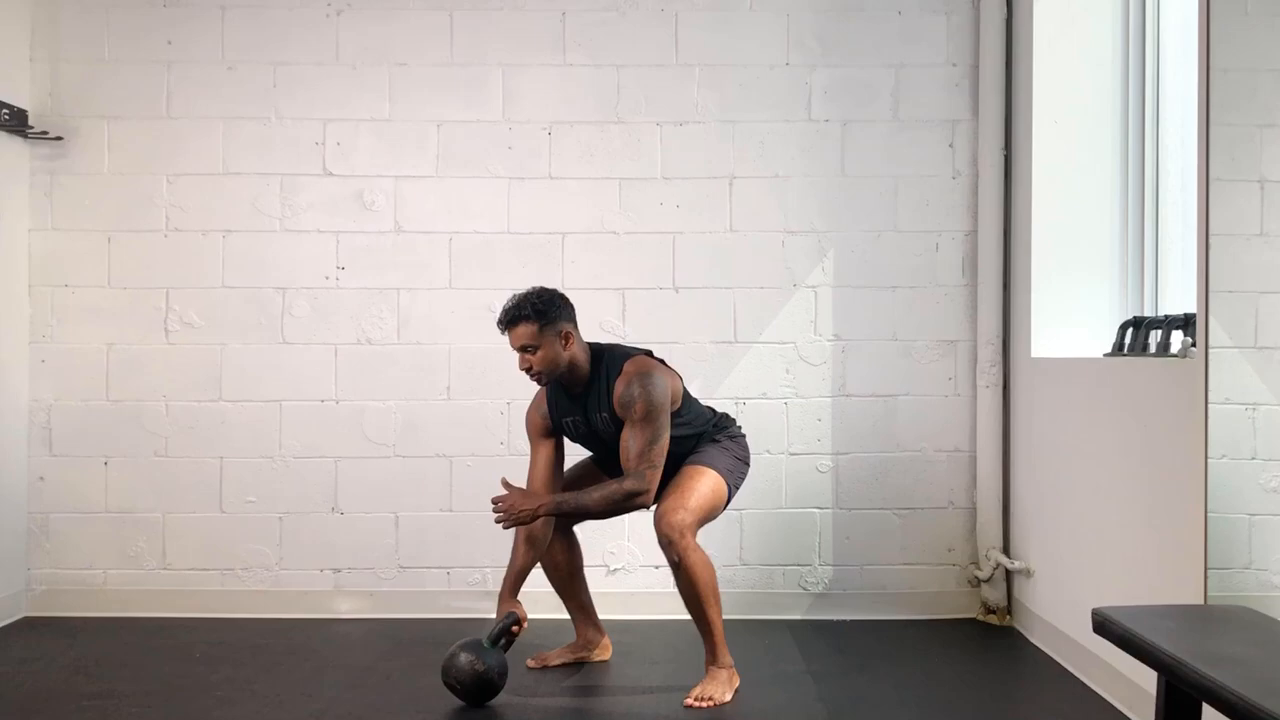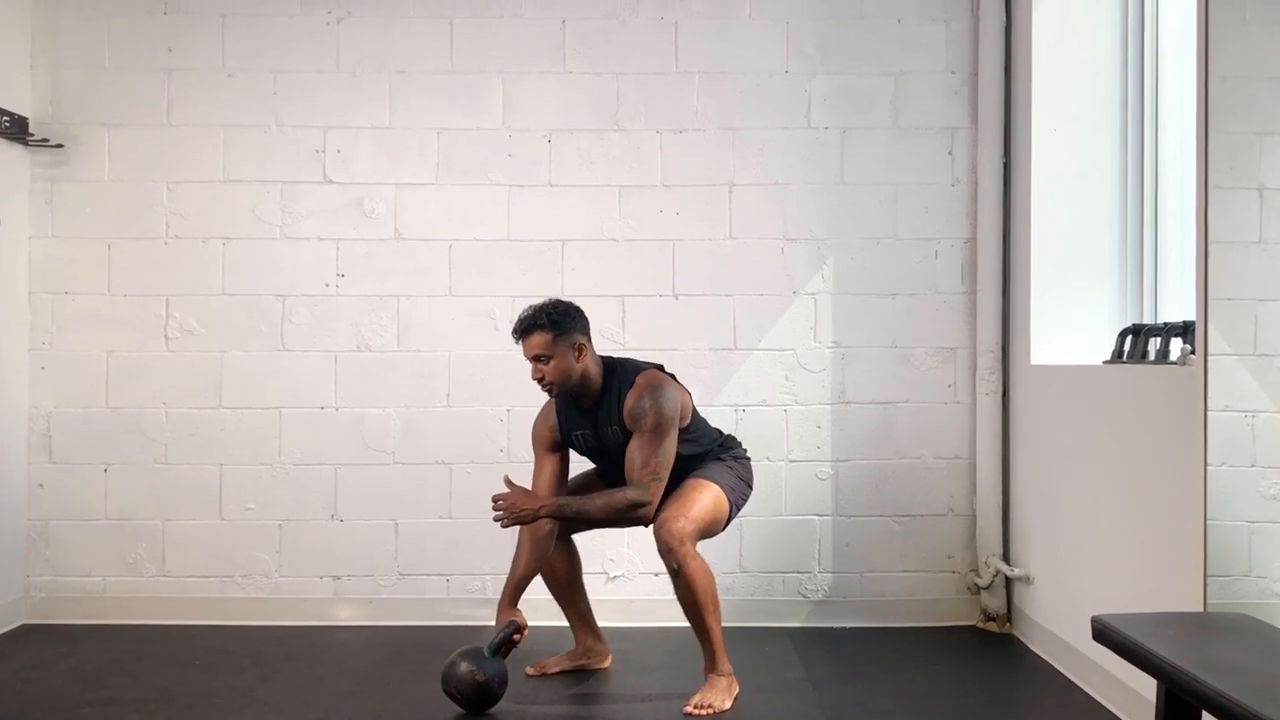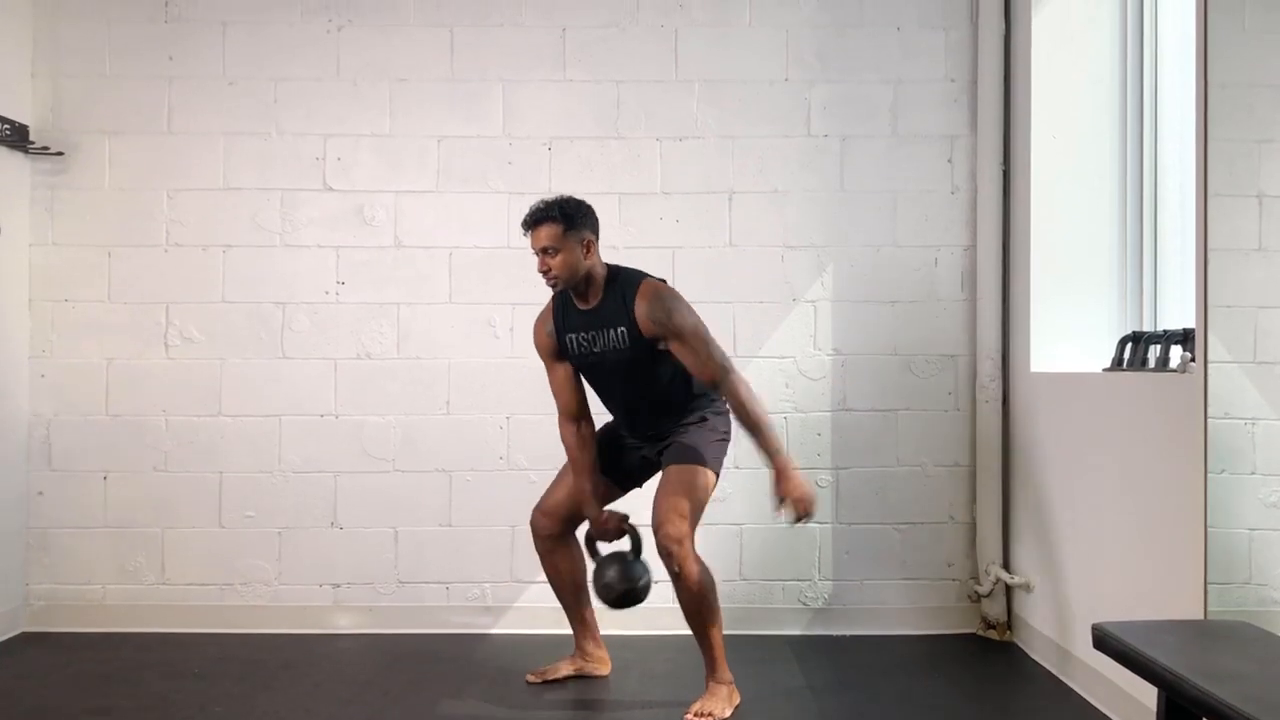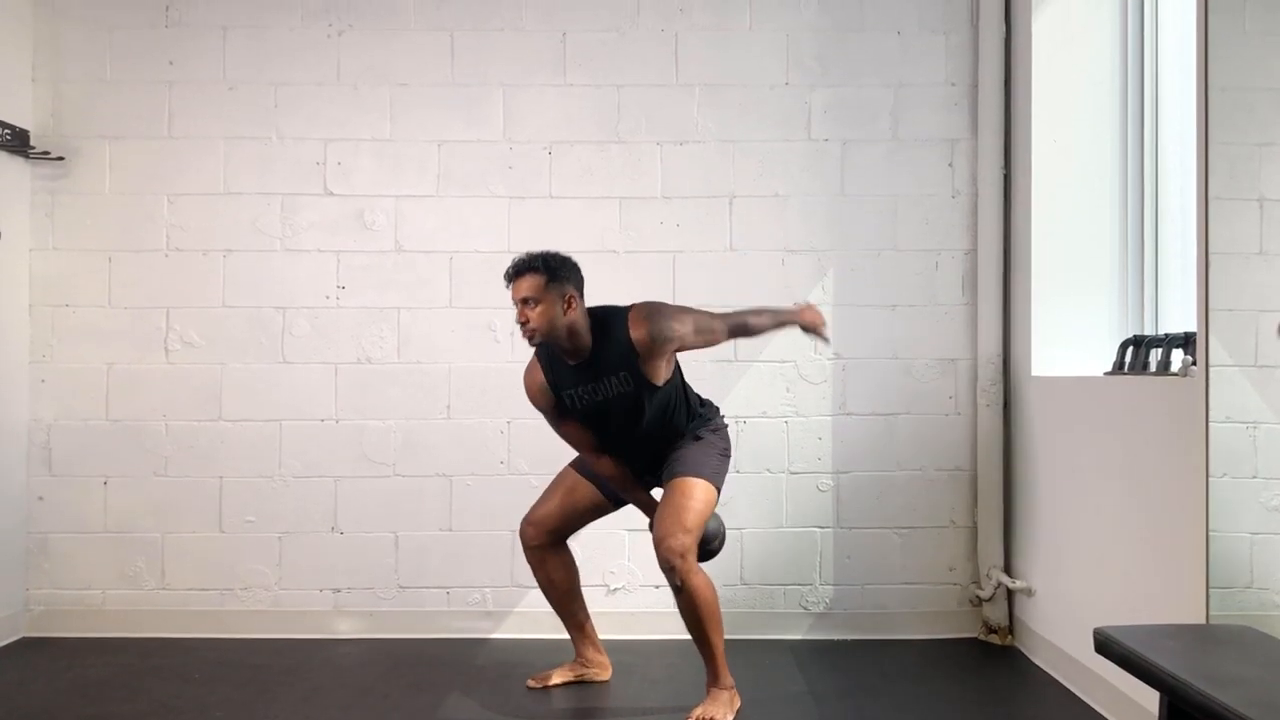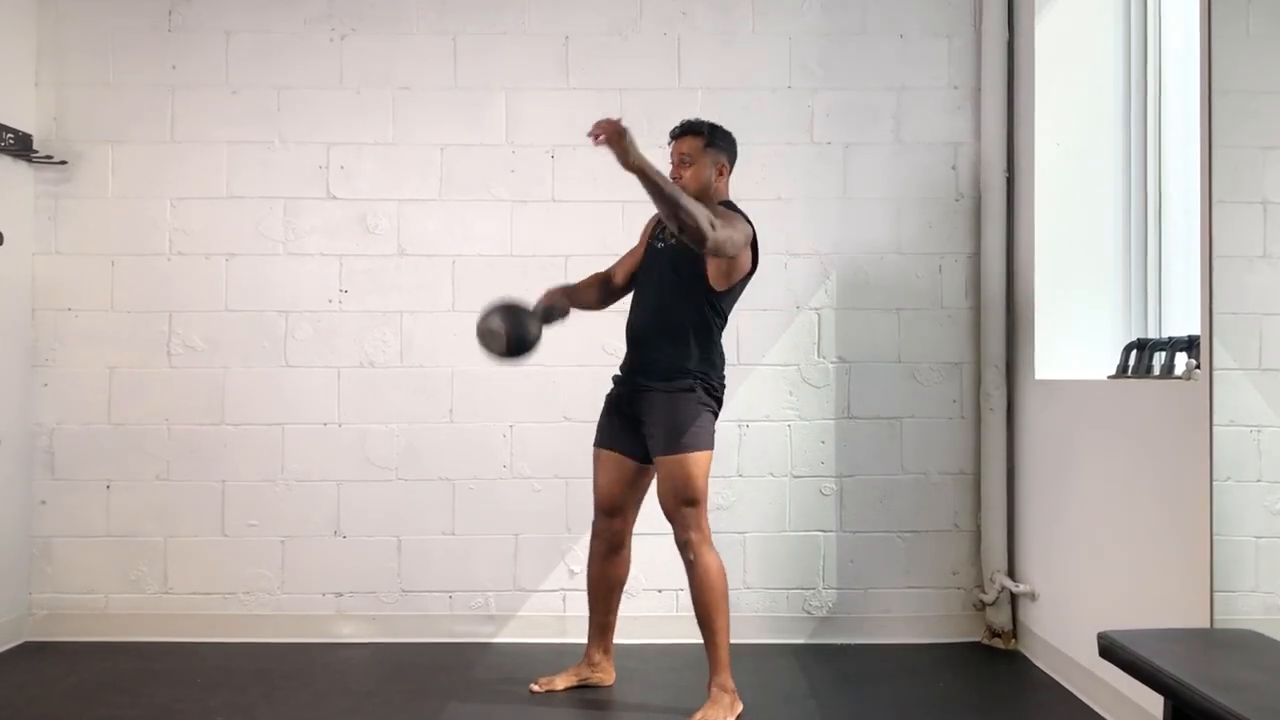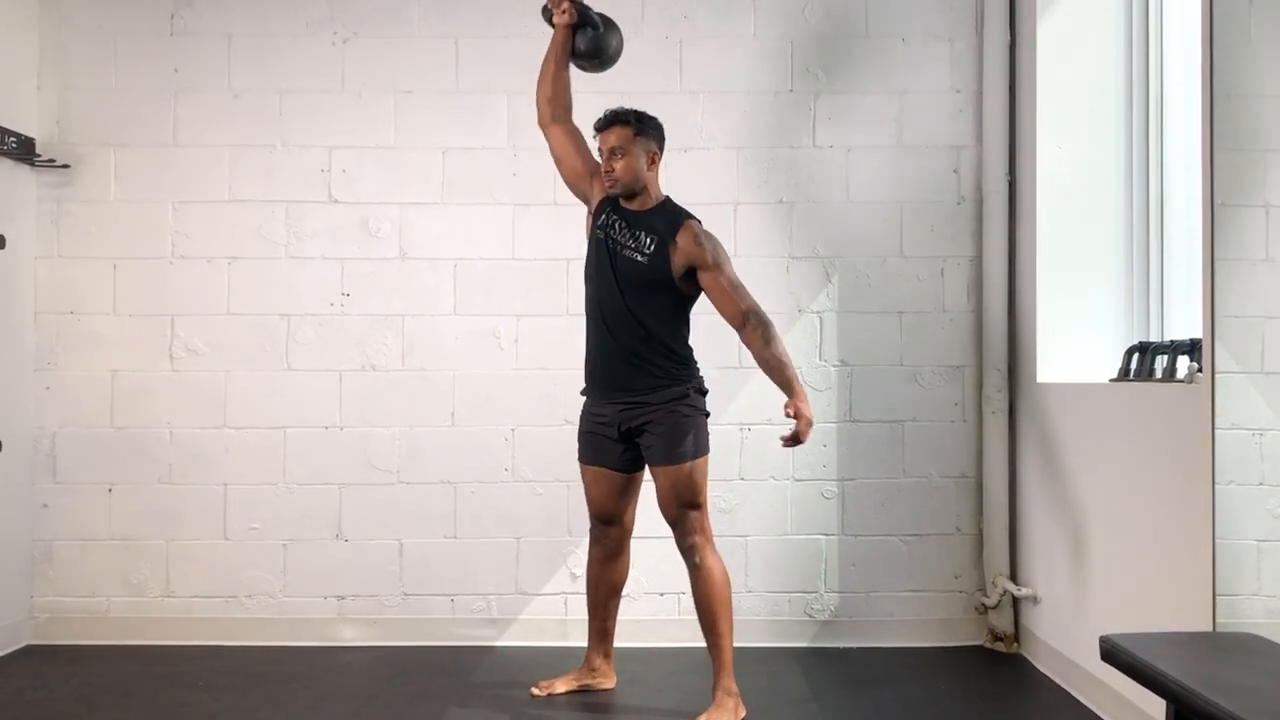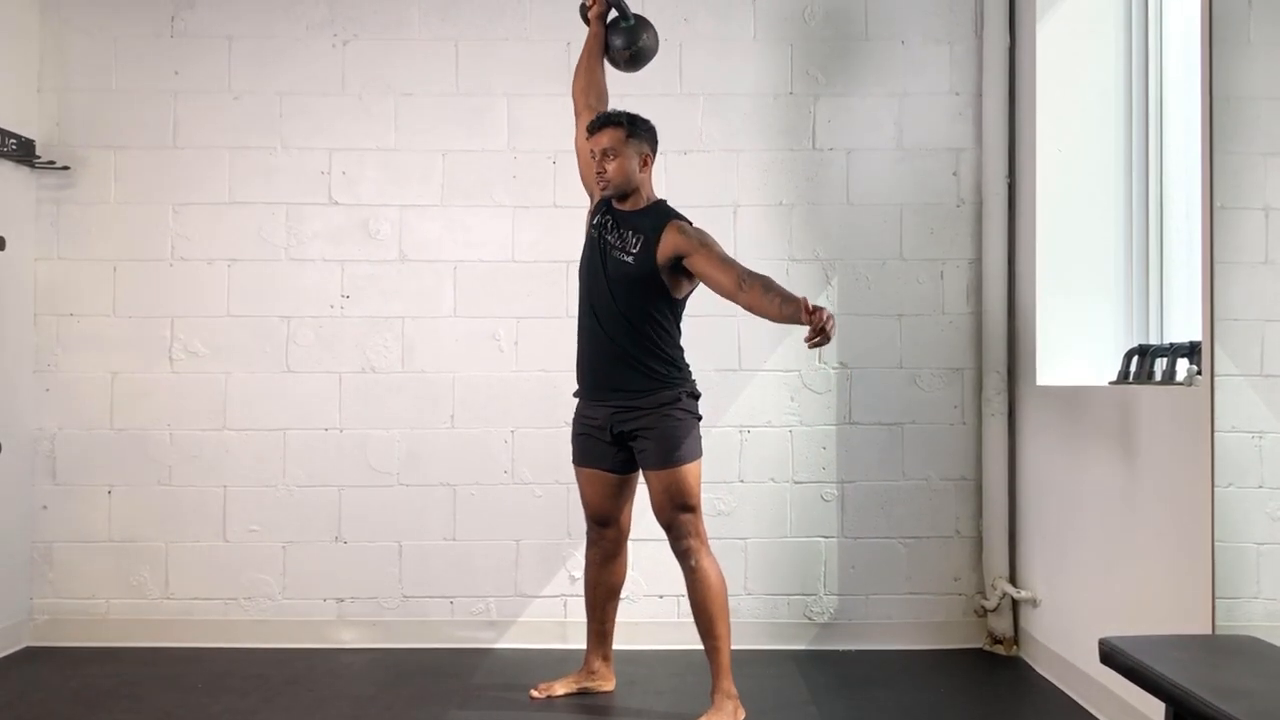
dt=0.4s
person 1, frame 1
left shoulder: (638, 381)
right shoulder: (545, 406)
left elbow: (641, 488)
right elbow: (539, 502)
left wrist: (545, 504)
right wrist: (508, 595)
left hip: (714, 446)
left knee: (673, 525)
right knee: (551, 515)
left ankle: (721, 665)
right ankle: (590, 638)
person 1, frame 2
left shoulder: (650, 394)
right shoulder: (552, 420)
left elbow: (643, 502)
right elbow: (543, 514)
left wrist: (544, 504)
right wrist: (508, 602)
left hip: (717, 467)
left knee: (672, 532)
right knee: (548, 522)
left ankle: (720, 673)
right ankle: (590, 644)
person 1, frame 3
left shoulder: (649, 301)
right shoulder: (548, 325)
left elbow: (727, 382)
right elbow: (575, 420)
left wrist: (782, 466)
right wrist: (595, 507)
left hip: (692, 420)
right hip: (627, 429)
left knee: (671, 537)
right knee: (547, 520)
right ankle: (589, 650)
person 1, frame 4
left shoulder: (641, 329)
right shoulder: (540, 377)
left elbow: (729, 324)
right elbow: (598, 454)
left wrist: (794, 315)
right wrist: (645, 502)
left hip: (693, 440)
right hip: (618, 453)
left knee: (673, 546)
right knee: (537, 531)
right ankle: (589, 656)
person 1, frame 5
left shoulder: (730, 229)
right shoulder: (659, 226)
left elbow: (698, 233)
right elbow: (609, 286)
left wrist: (640, 163)
right wrist: (561, 298)
left hip: (684, 392)
right hip: (631, 386)
left knee: (690, 534)
right knee: (609, 525)
right ankle: (597, 660)
person 1, frame 6
left shoulder: (686, 238)
right shoulder: (600, 204)
left elbow: (748, 318)
right elbow: (553, 119)
left wrist: (794, 389)
left hip: (669, 405)
right hip: (604, 404)
left knee: (693, 539)
right knee: (607, 533)
person 1, frame 7
left shoulder: (675, 235)
right shoulder: (602, 206)
left elbow: (743, 282)
right elbow: (585, 106)
left wrist: (799, 310)
left hip: (660, 408)
right hip: (597, 407)
left knee: (688, 542)
right knee: (603, 536)
